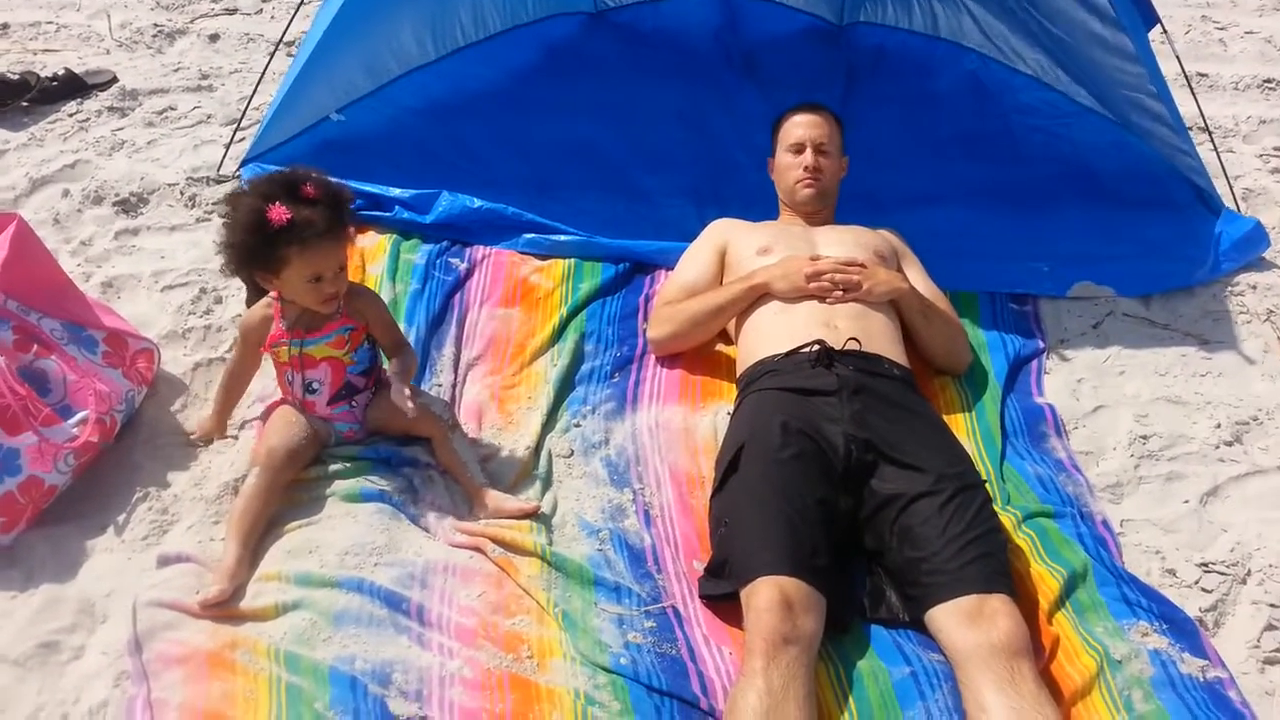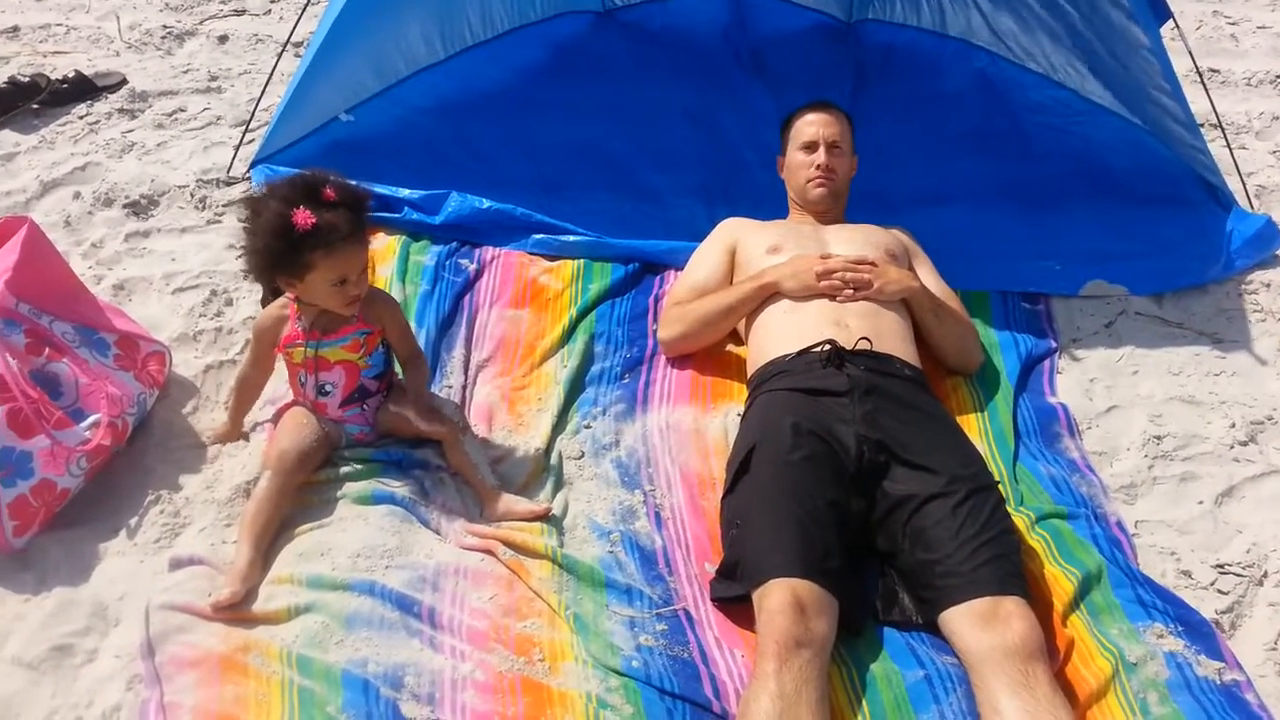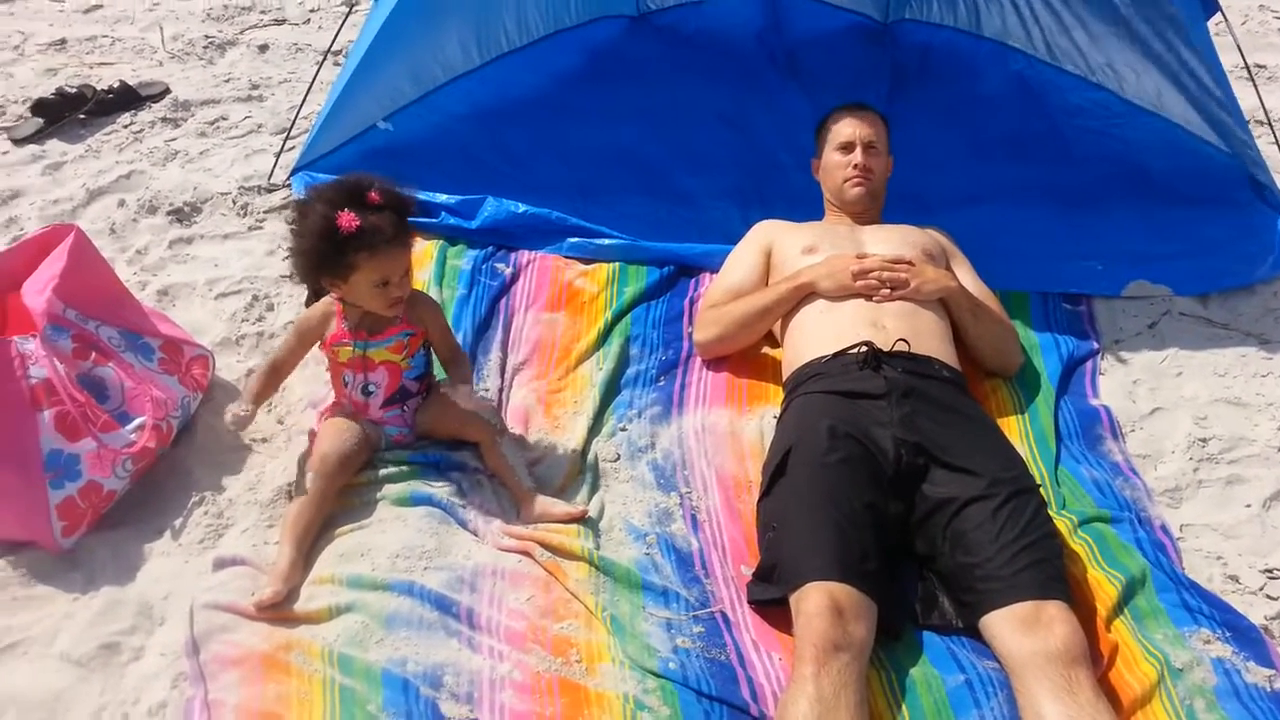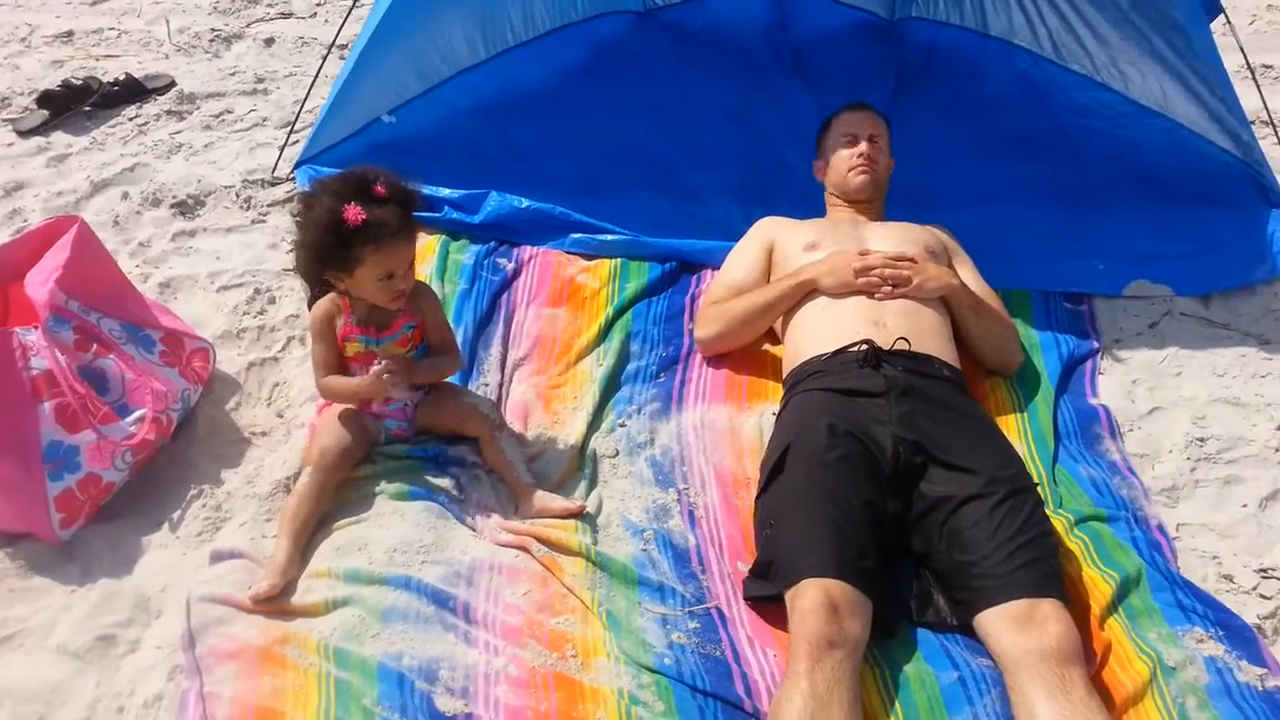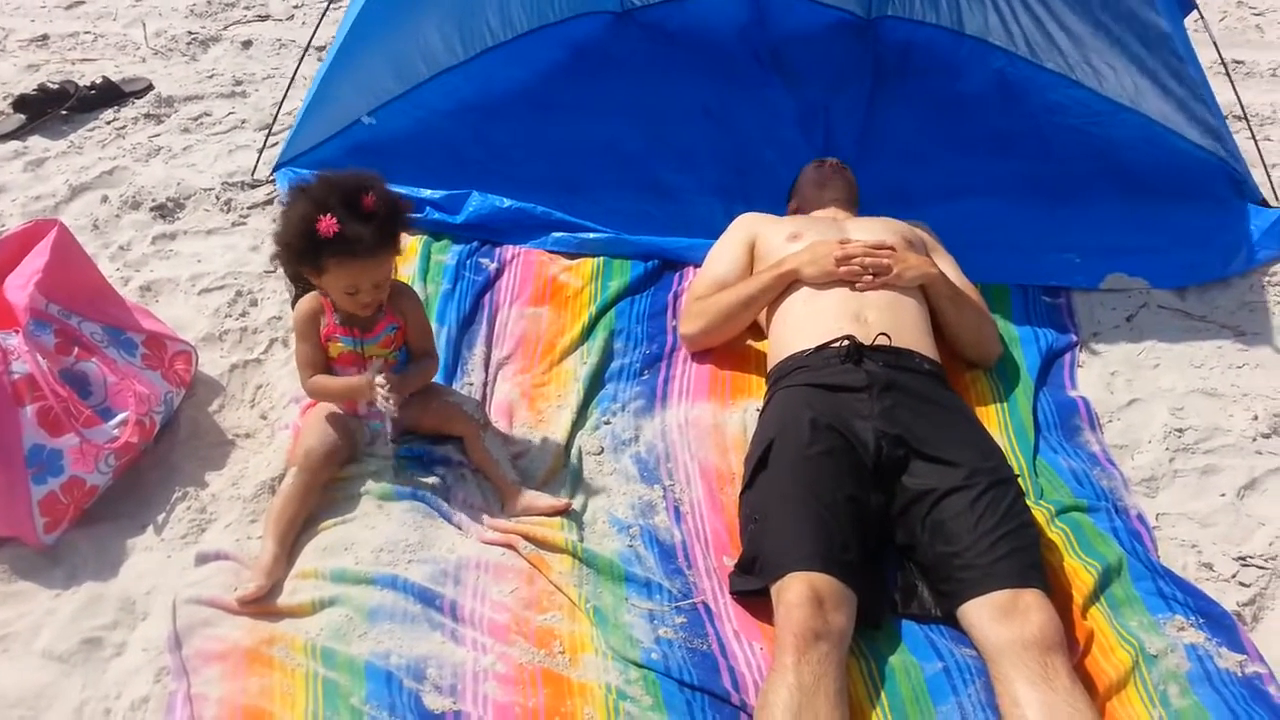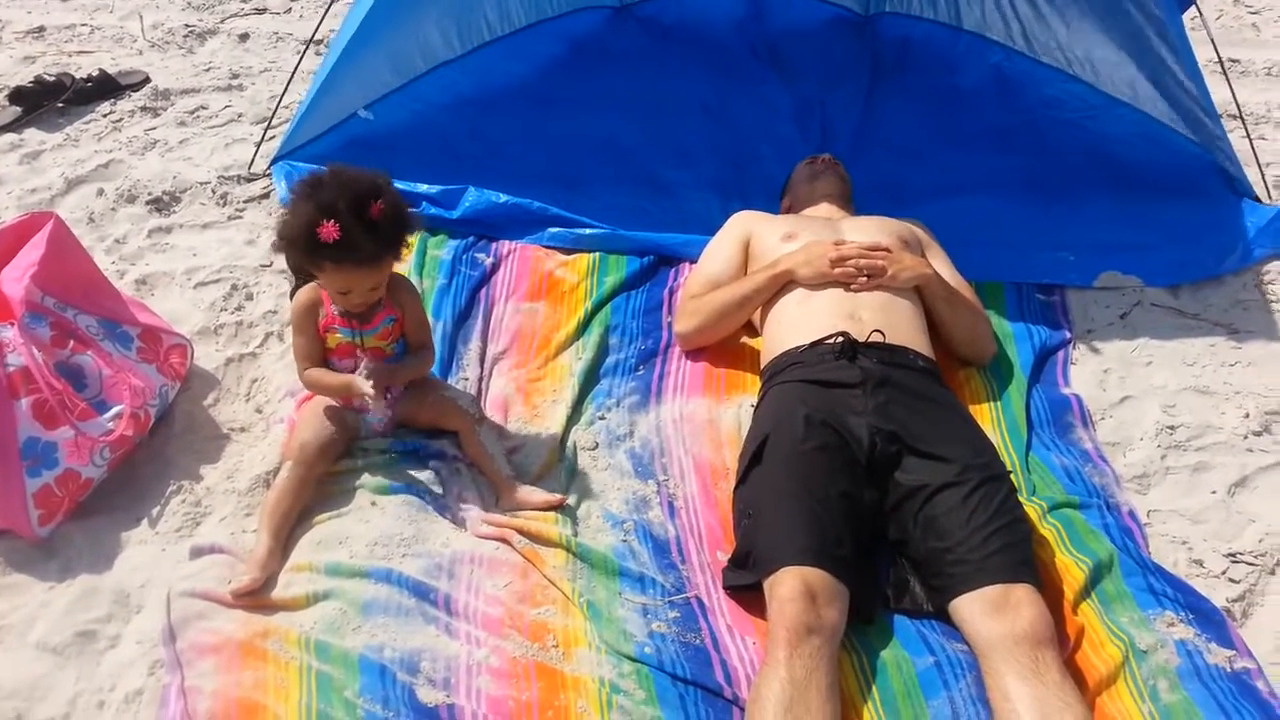
dt=0.4s
person 1, frame 1
left shoulder: (884, 241)
right shoulder: (731, 232)
left elbow: (956, 354)
right elbow: (661, 330)
left wrist: (899, 289)
right wrist: (765, 281)
left hip: (896, 407)
right hip: (782, 403)
left knee: (997, 634)
right knee: (777, 625)
person 1, frame 2
left shoulder: (894, 240)
right shoulder: (740, 232)
left elbow: (968, 354)
right elbow: (672, 330)
left wrist: (910, 289)
right wrist: (775, 281)
left hip: (908, 406)
right hip: (793, 401)
left knee: (1011, 637)
right knee: (790, 628)
person 1, frame 3
left shoulder: (932, 241)
right shoulder: (775, 234)
left elbow: (1007, 356)
right elbow: (707, 333)
left wrist: (947, 289)
right wrist: (810, 281)
left hip: (945, 408)
right hip: (830, 405)
left knee: (1053, 641)
right knee: (828, 632)
person 1, frame 4
left shoulder: (934, 238)
right shoulder: (777, 230)
left elbow: (1008, 354)
right elbow: (708, 330)
left wrist: (949, 285)
right wrist: (812, 277)
left hip: (945, 406)
right hip: (829, 401)
left knee: (1048, 640)
right knee: (822, 628)
person 1, frame 5
left shoulder: (912, 234)
right shoulder: (759, 226)
left elbow: (987, 347)
right elbow: (693, 326)
left wrist: (929, 277)
right wrist: (793, 269)
left hip: (926, 399)
right hip: (812, 395)
left knee: (1030, 628)
right knee: (808, 620)
person 1, frame 6
left shoulder: (907, 231)
right shoulder: (753, 224)
left elbow: (981, 345)
right elbow: (688, 324)
left wrist: (924, 276)
right wrist: (788, 269)
left hip: (921, 399)
right hip: (807, 393)
left knee: (1021, 626)
right knee: (800, 615)
person 2, frame 1
left shoulder: (362, 303)
right shoulder: (260, 321)
left elbow: (400, 349)
right elbow: (238, 372)
left wrist: (401, 378)
right wrist: (215, 421)
left hip: (371, 401)
right hip: (306, 415)
left knee: (438, 421)
right knee: (268, 462)
left ankle: (481, 493)
right ankle: (234, 560)
person 2, frame 2
left shoulder: (379, 307)
right shoulder: (275, 321)
left elbow: (412, 357)
right elbow: (253, 375)
left wrist: (417, 401)
right wrist: (232, 425)
left hip: (382, 404)
right hip: (317, 416)
left knee: (449, 423)
right knee: (280, 464)
left ankle: (493, 498)
right ankle: (247, 561)
person 2, frame 3
left shoulder: (420, 309)
right shoulder: (322, 318)
left elbow: (453, 354)
right elbow: (278, 364)
left wrist: (461, 386)
right wrist: (248, 403)
left hip: (421, 405)
right hip: (356, 417)
left knee: (486, 423)
right knee: (321, 468)
left ankle: (527, 500)
right ankle: (287, 562)
person 2, frame 4
left shoulder: (421, 299)
right shoulder: (327, 314)
left elbow: (451, 358)
right elbow: (326, 383)
left wrist: (409, 371)
right wrist: (371, 384)
left hip: (420, 399)
right hip: (357, 408)
left knee: (487, 418)
right knee: (321, 462)
left ankle: (527, 494)
right ankle: (286, 554)
person 2, frame 5
left shoulder: (403, 300)
right shoulder: (310, 312)
left elbow: (428, 360)
right elbow: (313, 382)
left wrist: (400, 383)
right wrist: (363, 384)
left hip: (404, 398)
right hip: (341, 407)
left knee: (472, 416)
right knee: (305, 462)
left ankle: (513, 493)
right ankle: (271, 556)
person 2, frame 6
left shoulder: (402, 292)
right shoulder: (308, 303)
left elbow: (424, 353)
right elbow: (309, 373)
left wrist: (389, 374)
right wrist: (354, 384)
left hip: (399, 391)
right hip: (337, 400)
left knee: (467, 411)
right knee: (301, 456)
left ankle: (507, 487)
right ankle: (266, 549)
